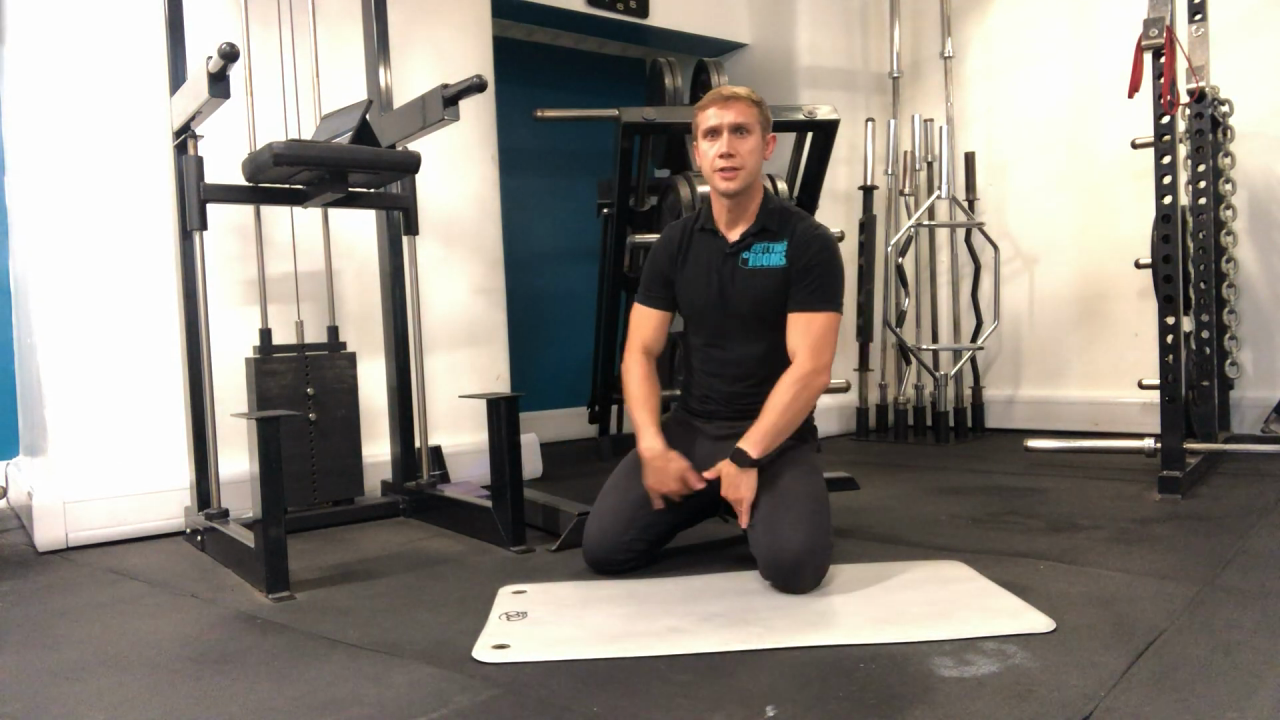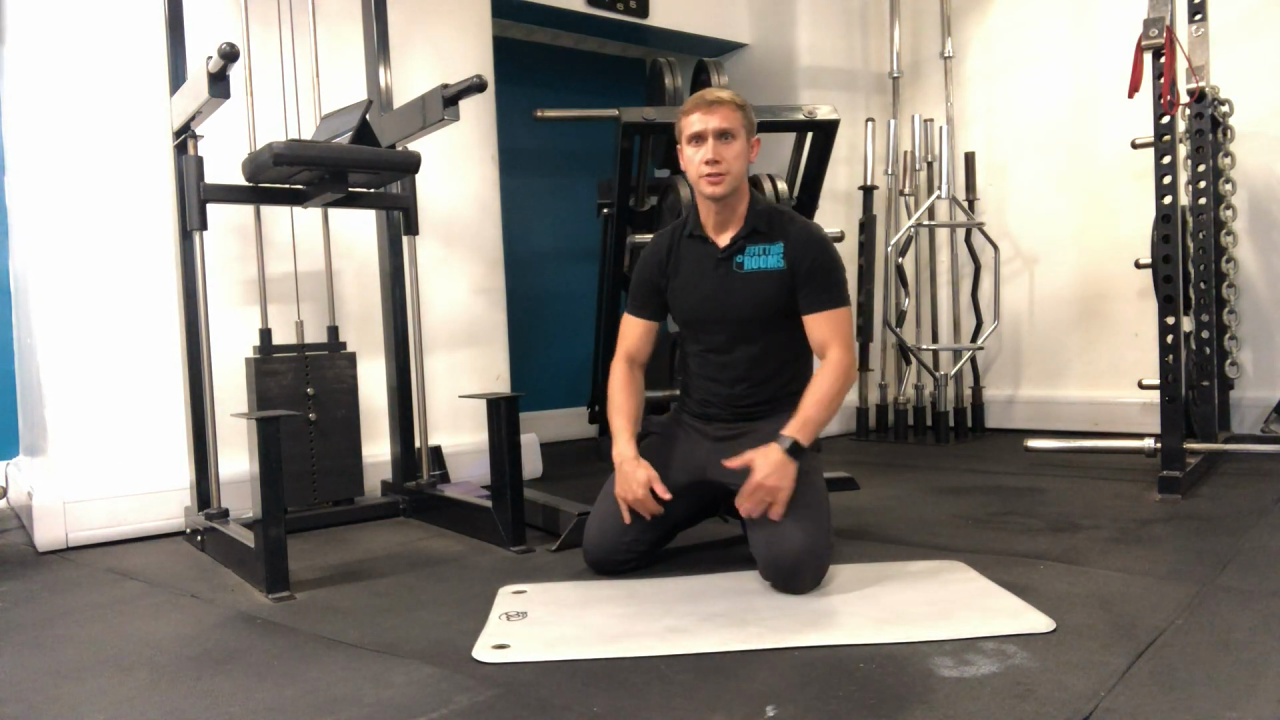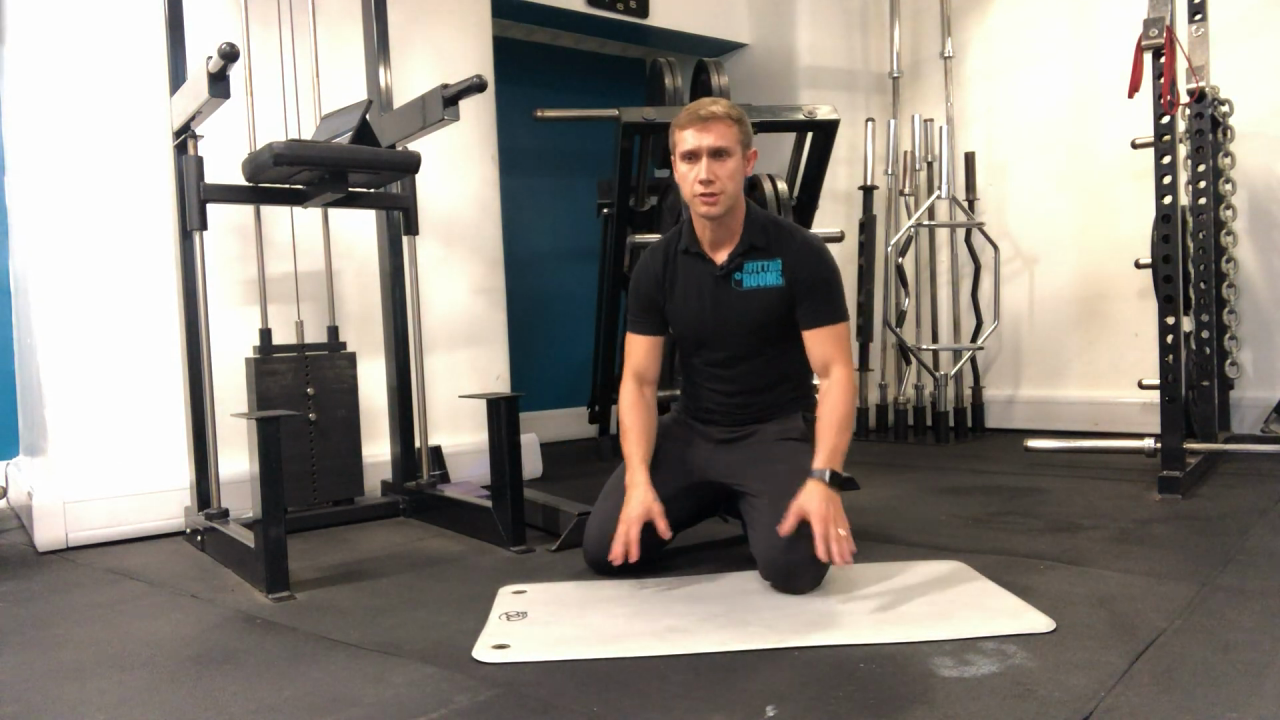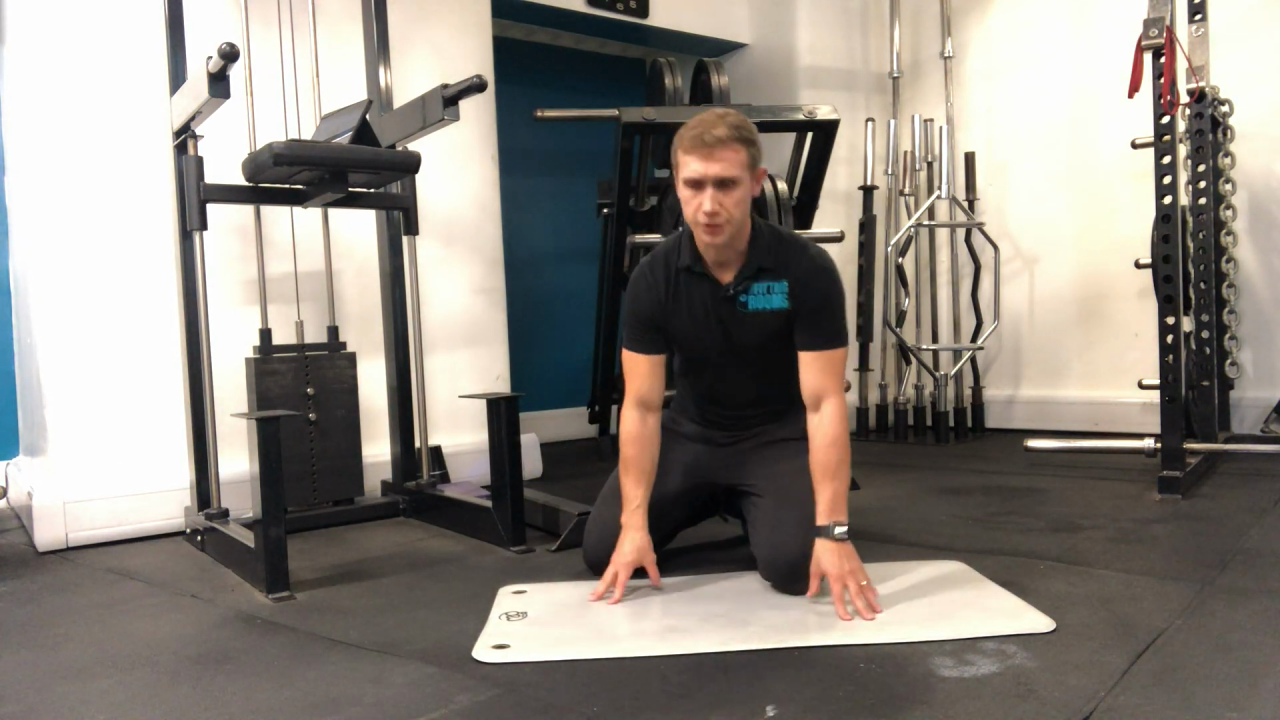
dt=0.3s
person 1, frame 1
left shoulder: (807, 243)
right shoulder: (675, 244)
left elbow: (810, 369)
right elbow: (641, 353)
left wrist: (746, 458)
right wrist: (654, 445)
left hip: (774, 438)
right hip: (691, 428)
left knee: (795, 565)
right knee: (603, 549)
left ankle: (761, 506)
right ankle: (706, 503)
person 1, frame 2
left shoulder: (802, 243)
right shoulder: (663, 252)
left elbow: (838, 360)
right elbow: (628, 361)
left wrist: (788, 449)
right wrist: (625, 453)
left hip: (773, 434)
right hip: (689, 429)
left knee: (793, 565)
right knee: (604, 550)
left ankle: (754, 505)
right ankle: (711, 502)
person 1, frame 3
left shoulder: (801, 255)
right shoulder: (655, 266)
left elbow: (834, 372)
right elbow: (639, 380)
left wrist: (823, 478)
right wrist: (638, 482)
left hip: (776, 433)
right hip: (691, 432)
left knee: (794, 565)
right knee: (605, 549)
left ankle: (753, 504)
right ankle: (716, 499)
person 1, frame 4
left shoulder: (807, 269)
right shoulder: (653, 277)
left elbow: (824, 403)
right elbow: (642, 406)
left wrist: (832, 531)
right wrist: (633, 524)
left hip: (776, 435)
right hip: (690, 433)
left knee: (793, 566)
right knee: (603, 553)
left ankle: (753, 509)
right ankle: (715, 500)
